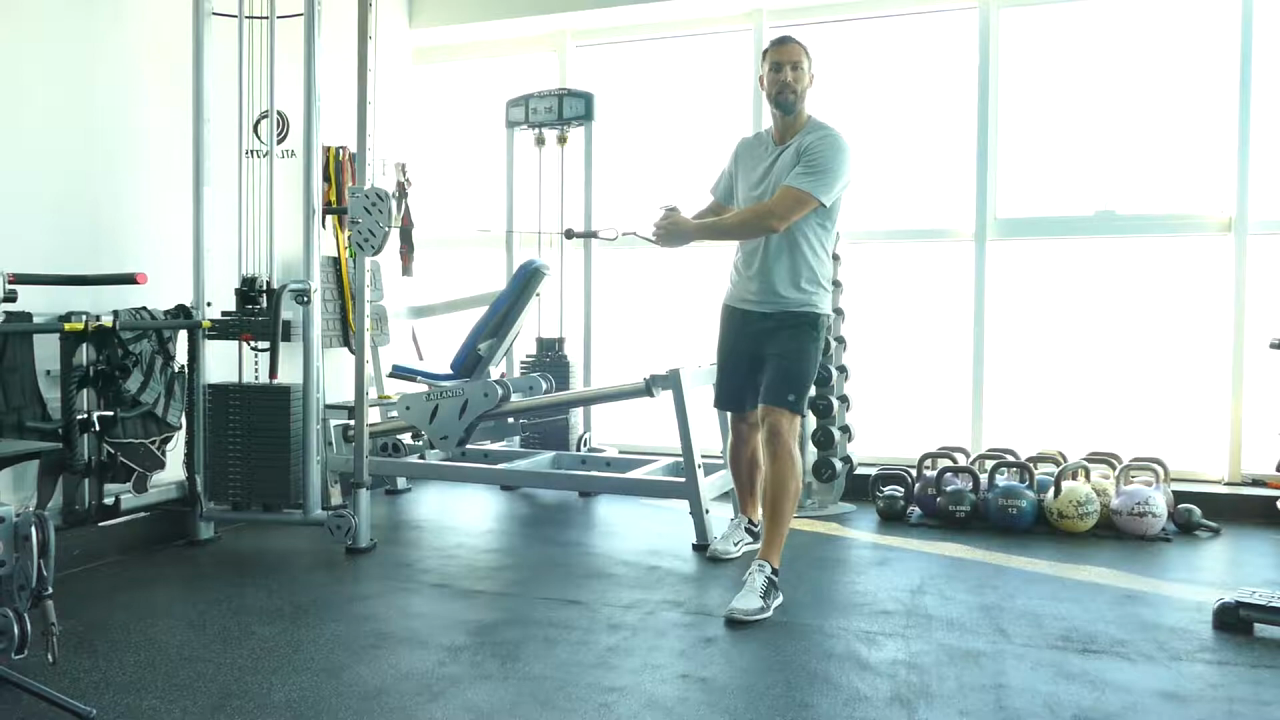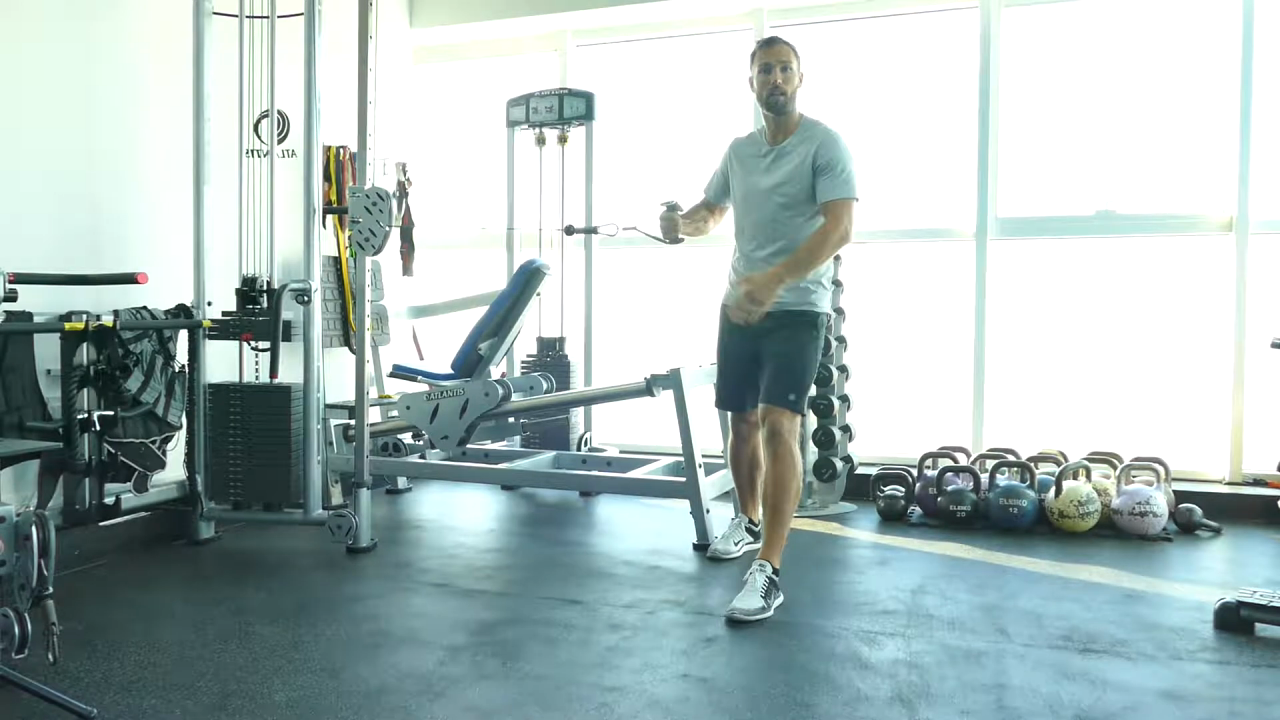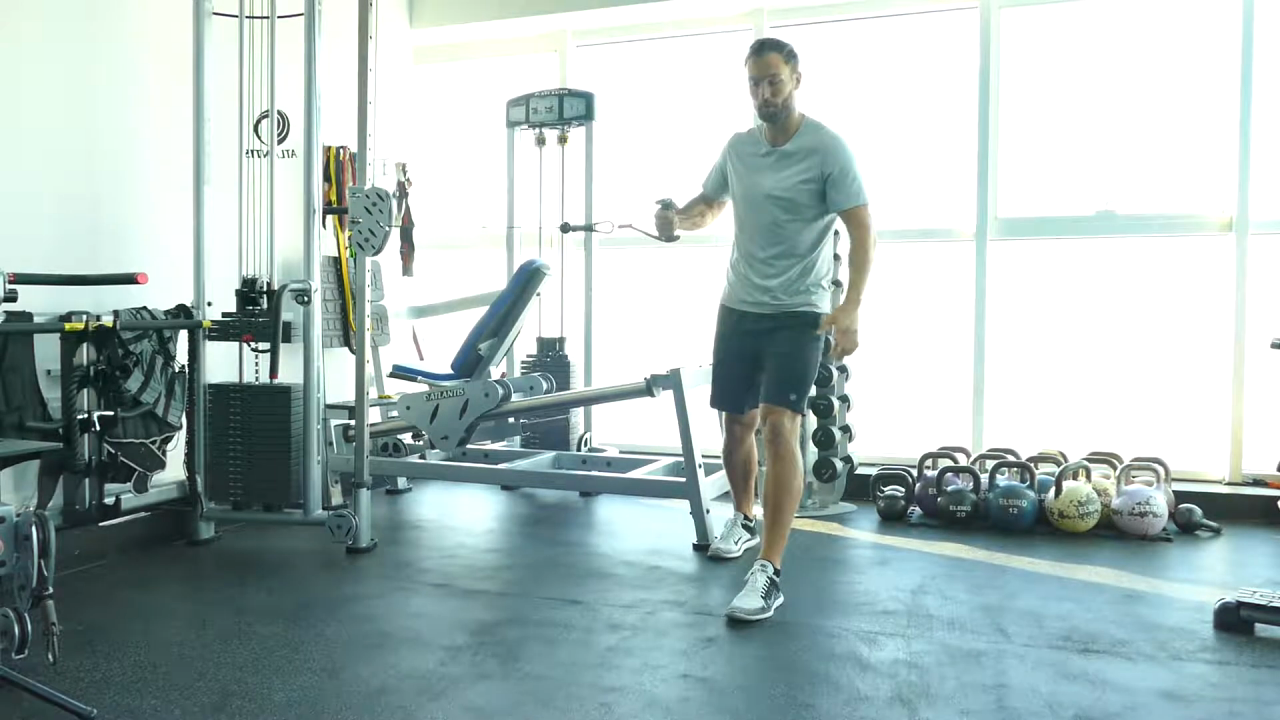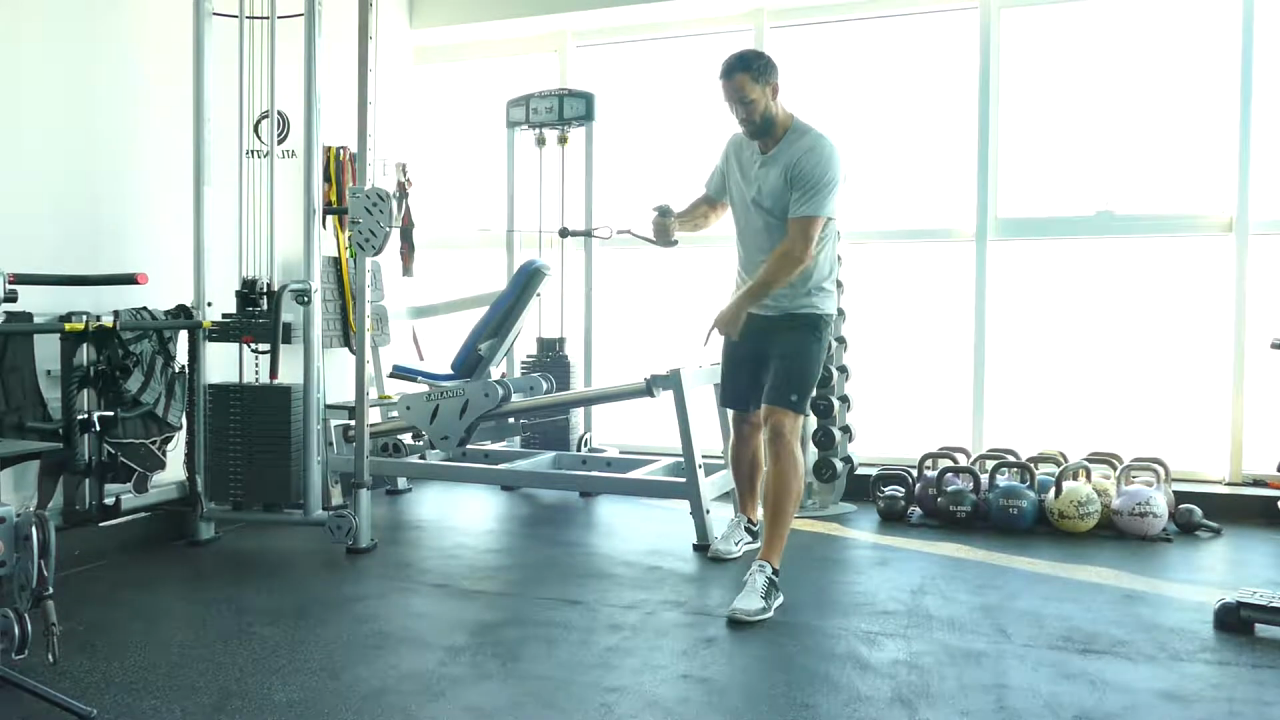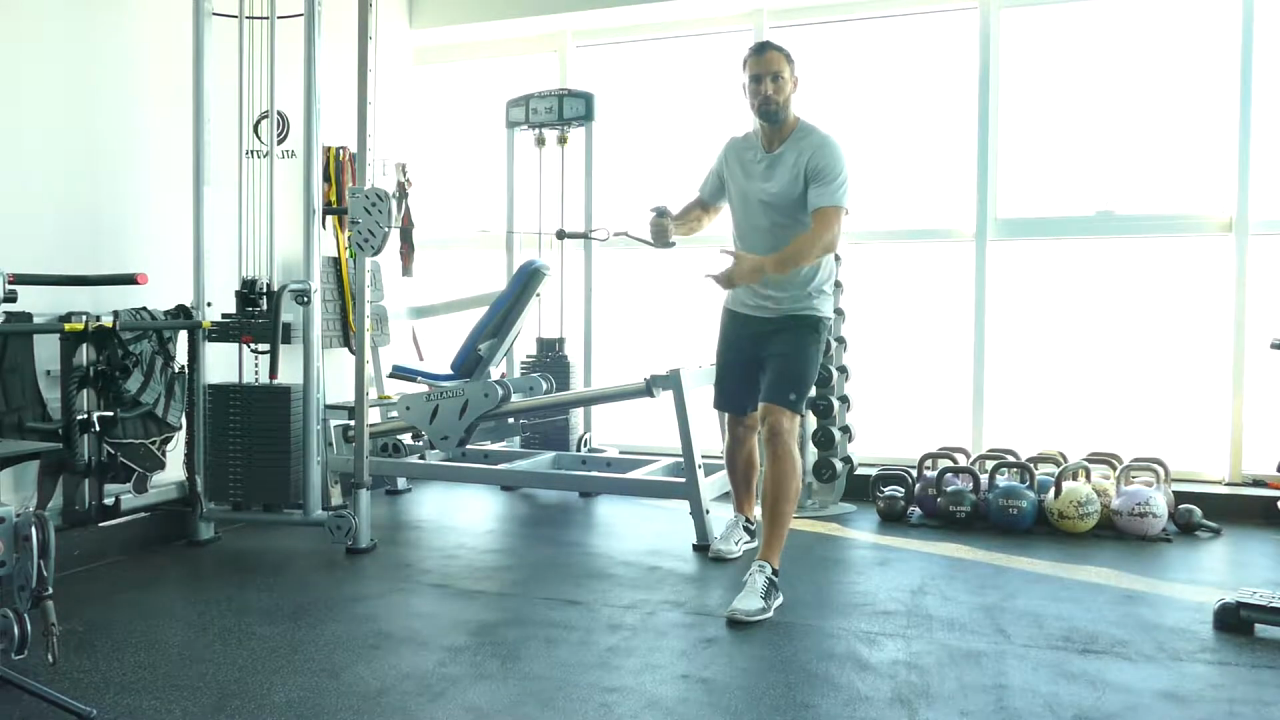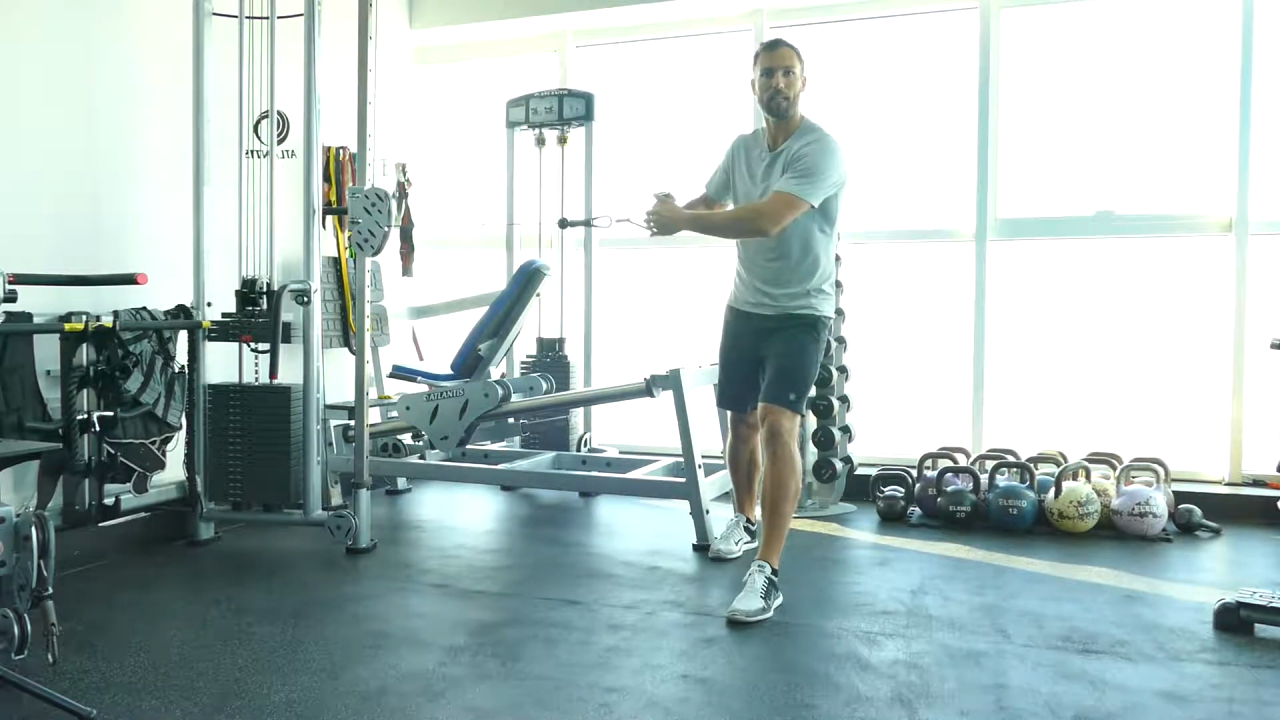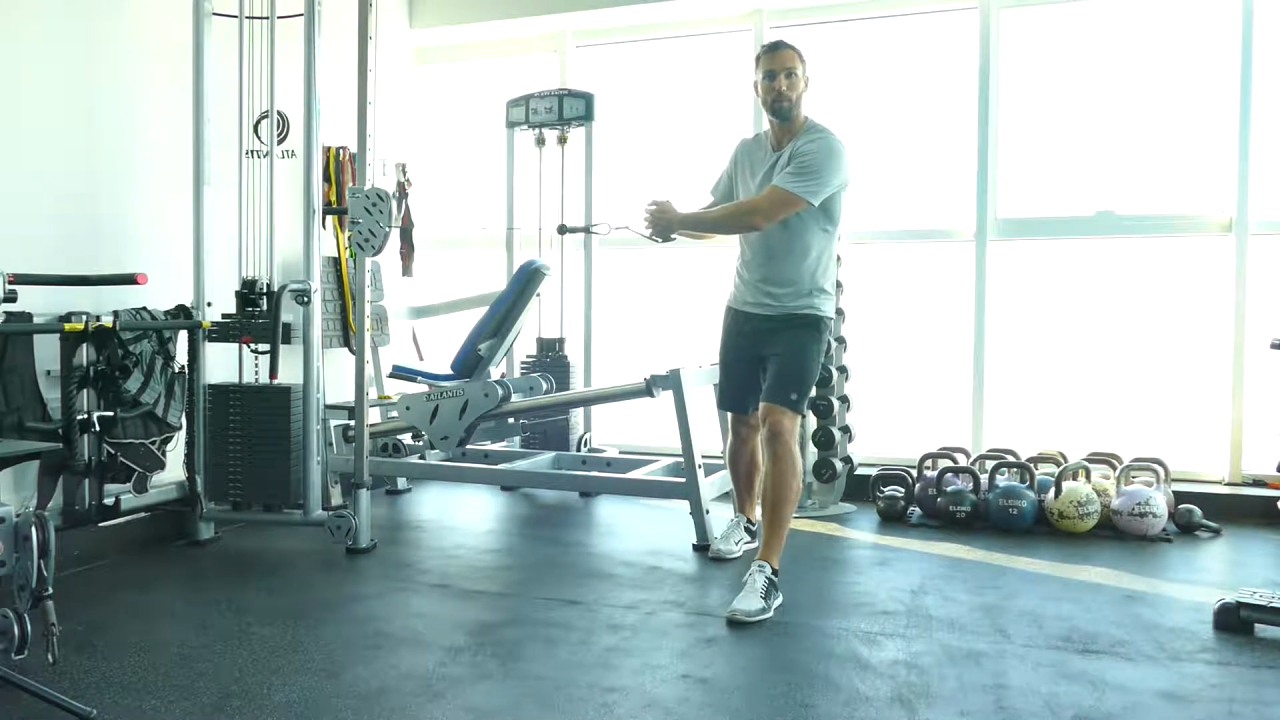
dt=0.7s
person 1, frame 1
left shoulder: (826, 145)
right shoulder: (746, 149)
left elbow: (774, 217)
right elbow: (719, 208)
left wrist: (690, 233)
right wrist: (683, 219)
left hip: (797, 312)
right hip: (742, 306)
left knee: (778, 426)
right knee: (742, 420)
left ankle: (768, 572)
right ankle: (748, 520)
person 1, frame 2
left shoulder: (824, 145)
right shoulder: (738, 150)
left elbow: (838, 229)
right elbow: (712, 210)
left wrist: (776, 278)
right wrist: (680, 222)
left hip: (796, 311)
right hip: (740, 307)
left knee: (778, 425)
right knee: (742, 420)
left ankle: (767, 571)
right ankle: (748, 520)
person 1, frame 3
left shoulder: (827, 149)
right shoulder: (738, 146)
left elbow: (862, 231)
right elbow: (709, 203)
left wrist: (849, 307)
right wrist: (677, 218)
left hip: (799, 314)
right hip: (738, 306)
left knee: (779, 427)
right knee: (738, 422)
left ankle: (769, 572)
right ankle: (744, 519)
person 1, frame 4
left shoulder: (814, 153)
right shoulder: (737, 147)
left elbow: (798, 249)
right elbow: (711, 204)
left wrist: (739, 305)
right wrist: (676, 221)
left hip: (799, 312)
right hip: (750, 308)
left knee: (781, 427)
right knee: (744, 421)
left ankle: (768, 572)
right ankle: (747, 520)
person 1, frame 5
left shoulder: (819, 151)
right shoulder: (734, 151)
left elbow: (827, 234)
right elbow: (705, 207)
left wrist: (762, 267)
right wrist: (672, 224)
left hip: (798, 314)
right hip: (742, 312)
left knee: (779, 427)
right knee: (740, 423)
left ankle: (767, 572)
right ankle: (743, 519)
person 1, frame 6
left shoulder: (819, 149)
right shoulder: (742, 147)
left elbow: (762, 221)
right elbow: (712, 202)
left wrist: (680, 220)
right wrist: (676, 212)
left hip: (799, 313)
right hip: (745, 307)
left knee: (778, 426)
right knee: (742, 420)
left ankle: (767, 571)
right ankle: (745, 519)
person 1, frame 7
left shoulder: (823, 148)
right shoulder: (746, 150)
left elbow: (757, 215)
right elbow: (719, 213)
left wrist: (677, 220)
right wrist: (674, 223)
left hip: (800, 314)
right hip: (745, 308)
left knee: (779, 426)
right knee: (743, 422)
left ankle: (767, 572)
right ankle: (745, 520)
